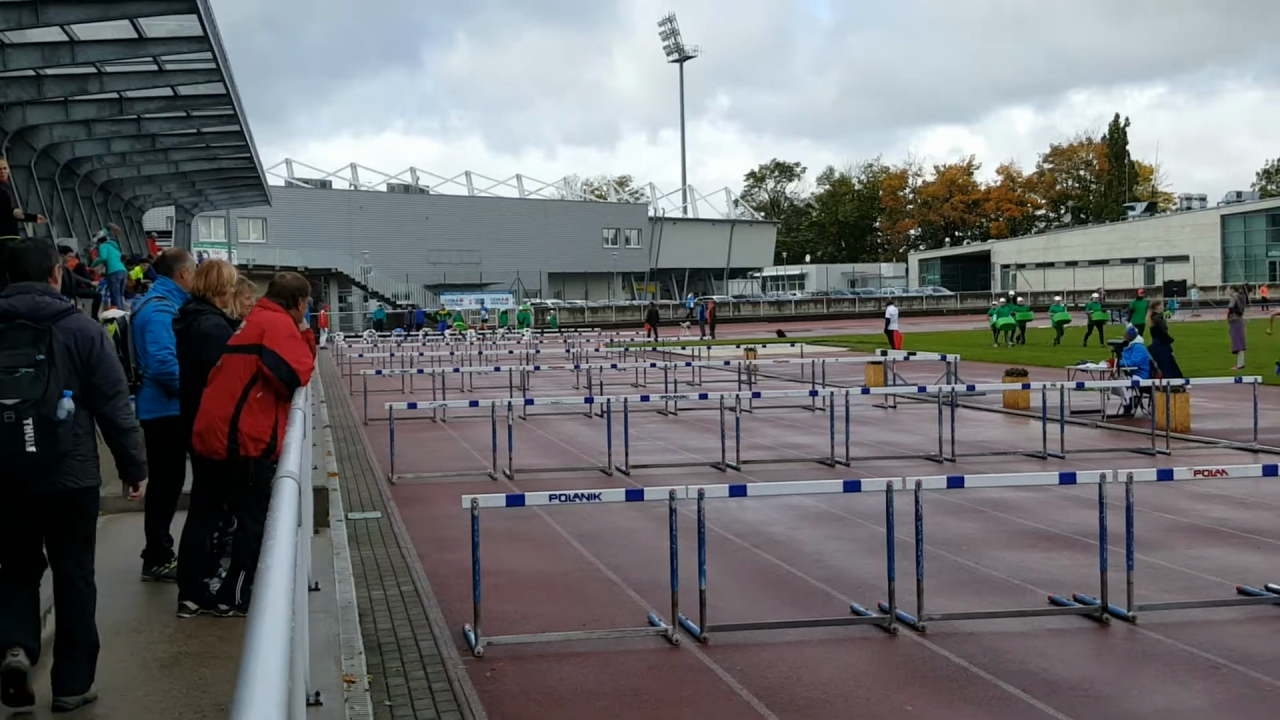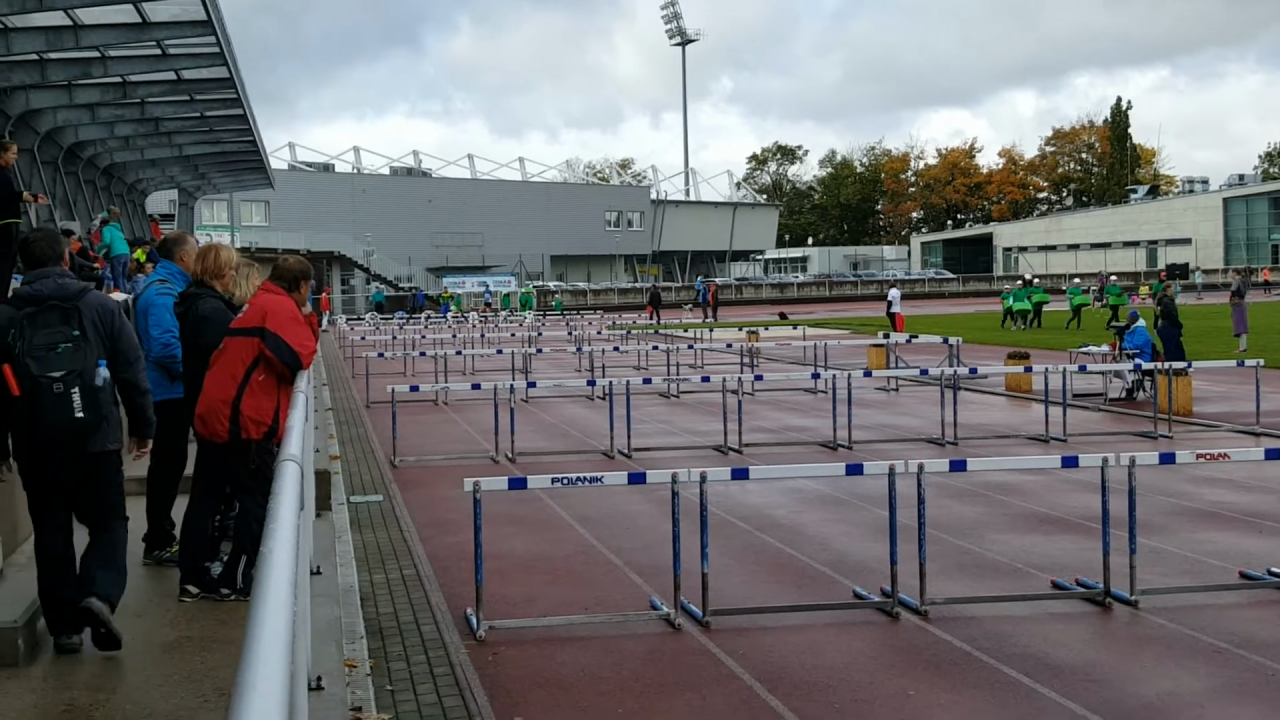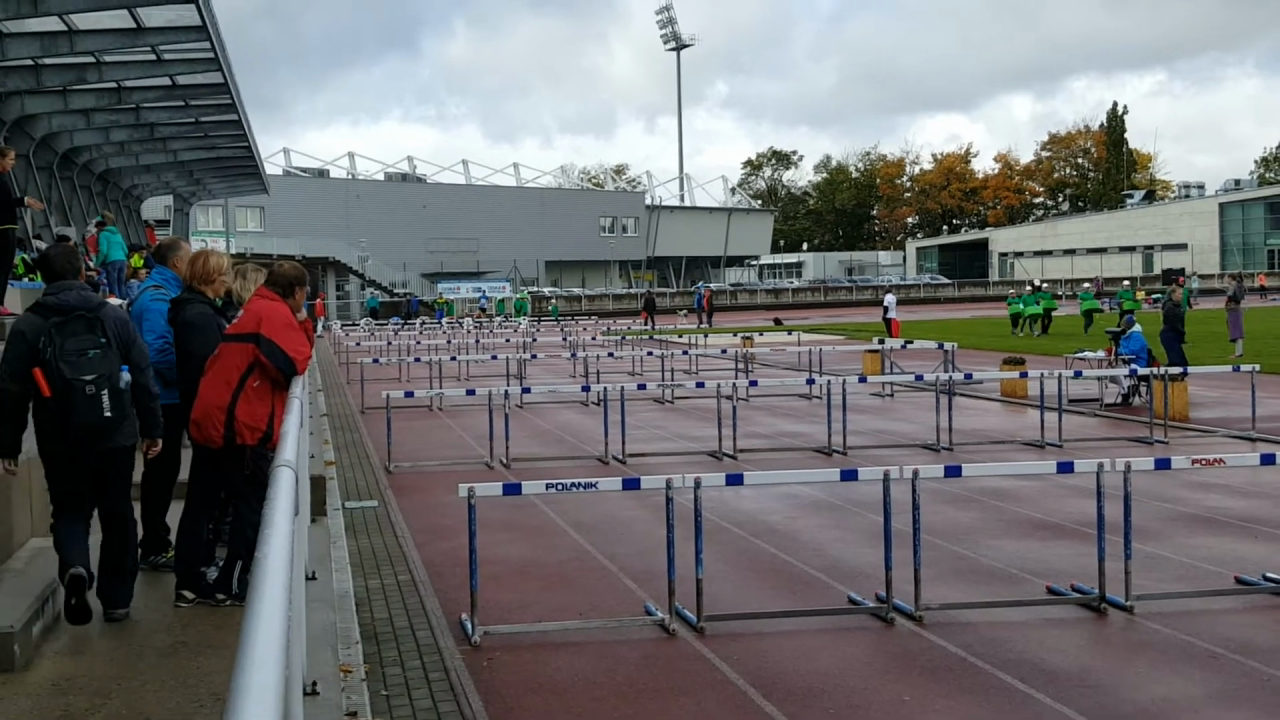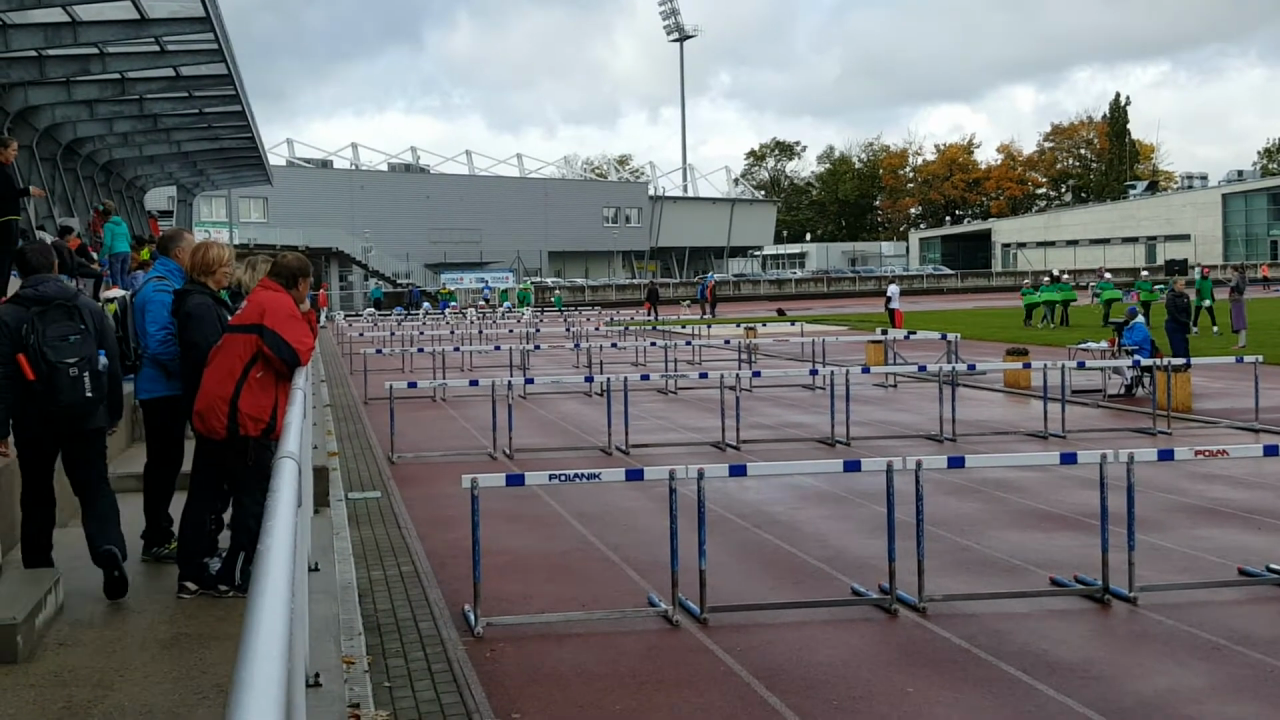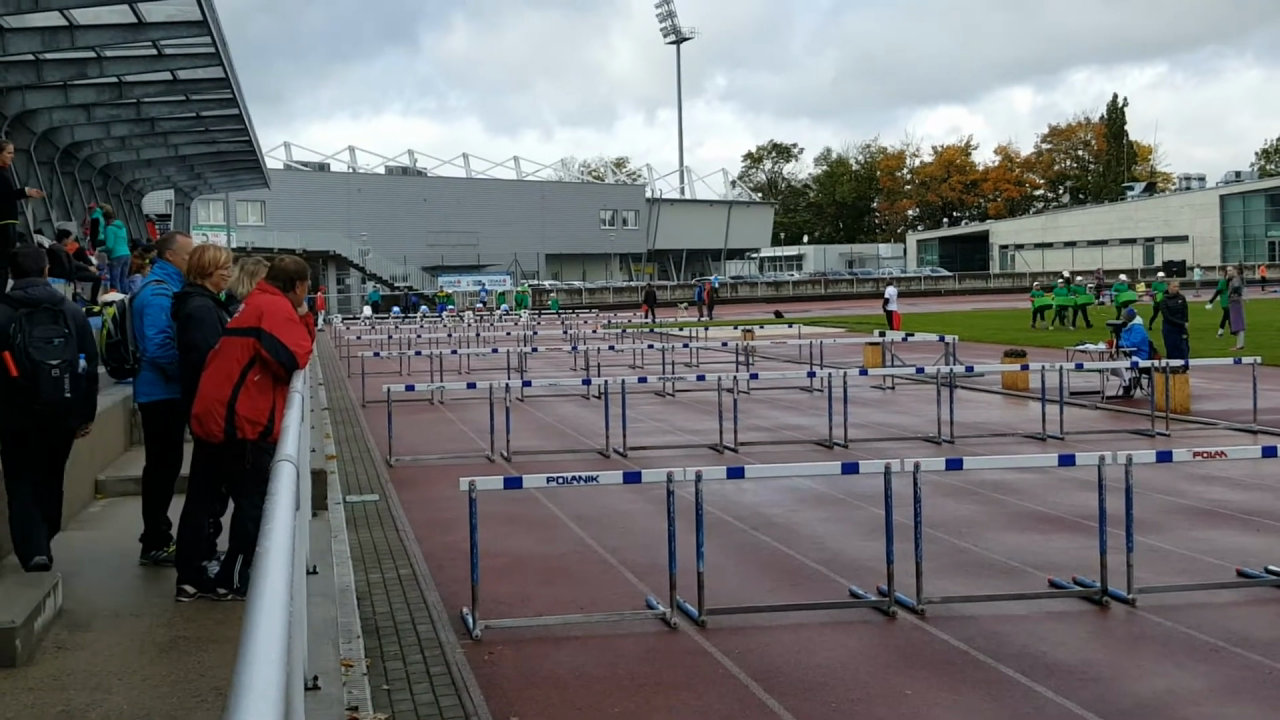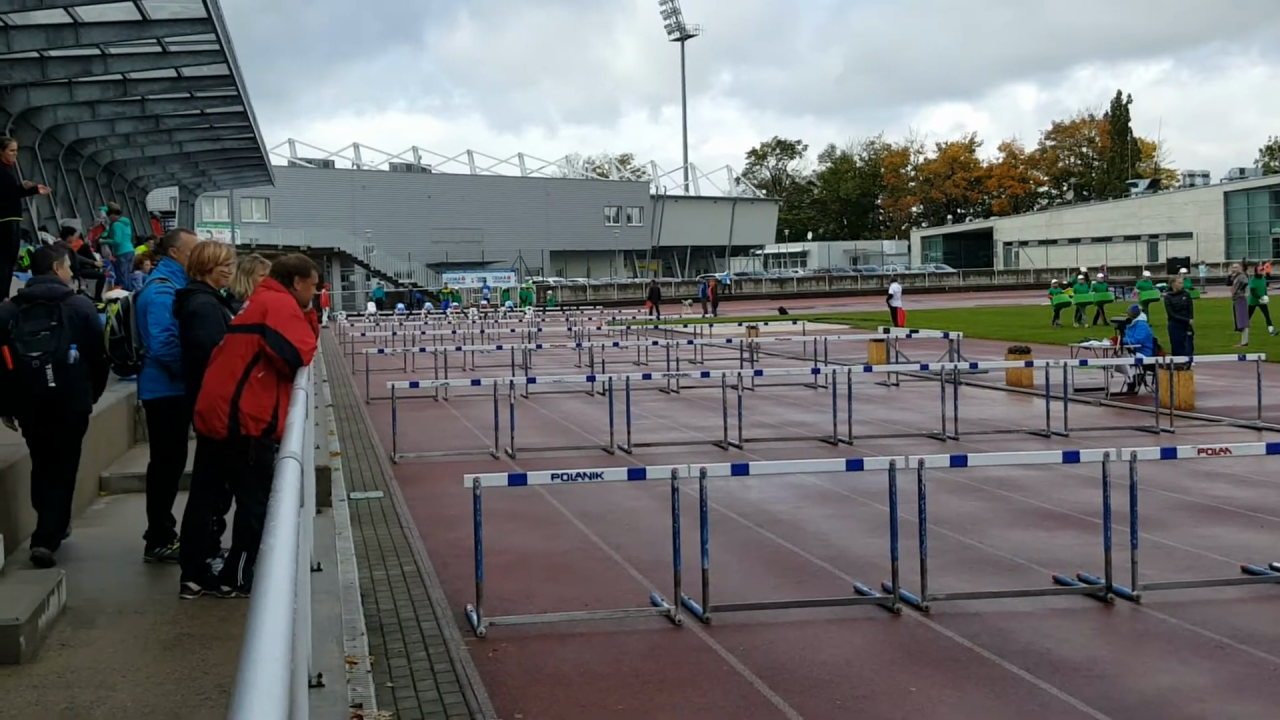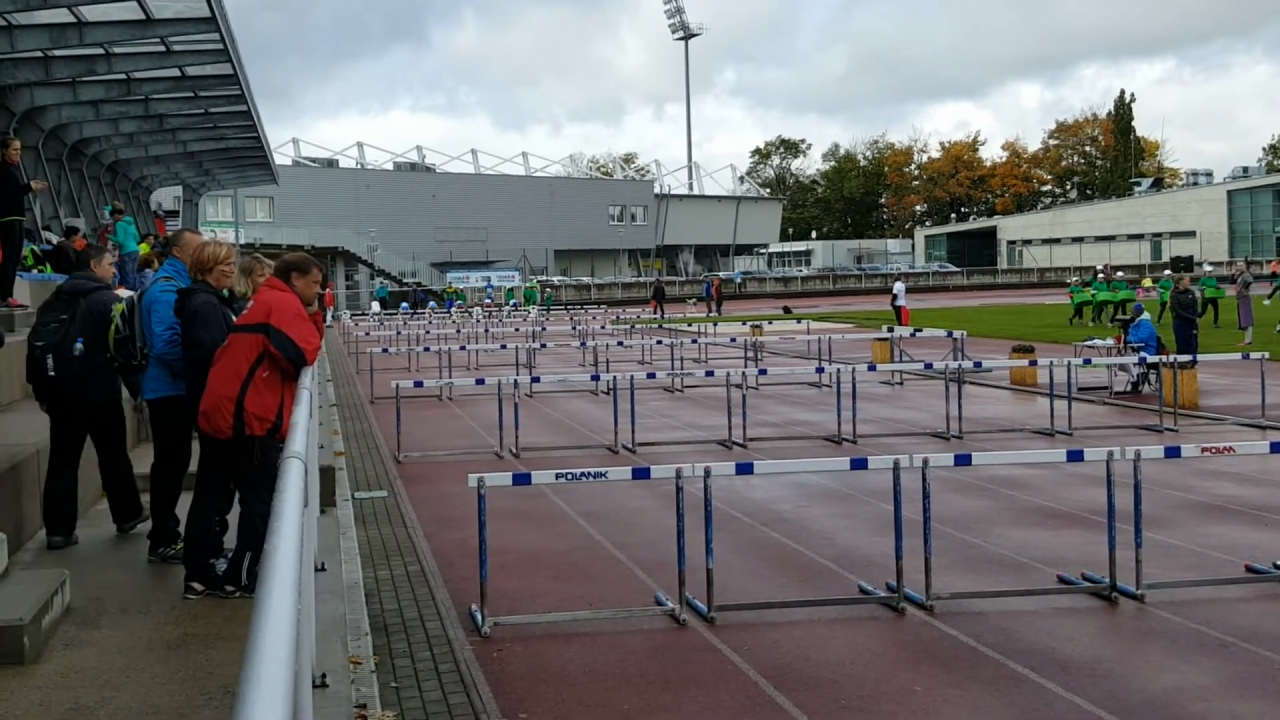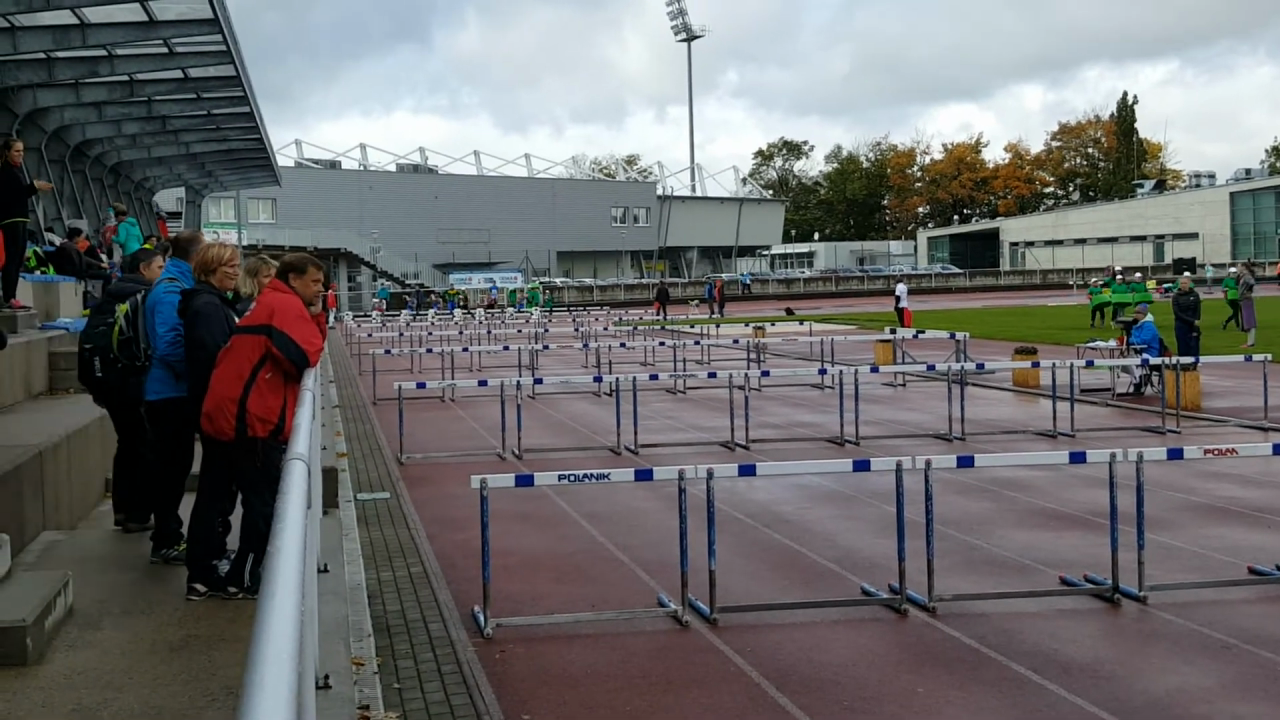
dt=0.5s
person 1, frame 1
right shoulder: (81, 329)
right elbow: (114, 407)
right wrist: (132, 467)
right hip: (69, 477)
right knee: (74, 578)
right ankle: (73, 684)
person 1, frame 2
right shoulder: (101, 307)
right elbow: (132, 374)
right wrist: (142, 427)
left hip: (35, 446)
right hip: (97, 439)
left knee: (52, 533)
right knee: (107, 524)
left ankle: (65, 627)
right ankle: (98, 598)
person 1, frame 3
right shoulder: (115, 317)
right elbow: (143, 379)
right wrist: (152, 428)
left hip: (59, 442)
right hip: (115, 436)
left knee: (70, 513)
right knee: (117, 516)
left ankle: (75, 570)
right ankle: (117, 600)
person 1, frame 4
right shoulder: (89, 307)
right elbow: (112, 363)
right wrist: (113, 411)
left hip: (35, 423)
right hip: (87, 420)
left knee: (37, 492)
right knee: (96, 492)
left ankle: (38, 564)
right ankle: (109, 550)
person 1, frame 5
right shoulder: (72, 312)
right elbow: (90, 366)
right wrist: (86, 413)
right hip: (63, 415)
right knee: (50, 483)
left ankle: (34, 553)
right ankle: (41, 550)
person 1, frame 6
right shoulder: (79, 305)
right elbow: (99, 356)
right wrist: (93, 392)
left hip: (28, 402)
right hip: (70, 402)
left knee: (43, 464)
right knee: (63, 469)
left ankle: (51, 531)
right ankle: (44, 542)
person 1, frame 7
left shoulder: (52, 301)
right shoulder: (107, 300)
left elbow: (35, 348)
left wrist: (41, 391)
left hip: (59, 391)
right hip: (97, 391)
left knee: (62, 459)
right knee: (114, 455)
left ankle: (58, 529)
right ankle: (128, 515)
person 1, frame 8
left shoulder: (107, 298)
right shoulder: (149, 299)
left elbow: (88, 344)
left wrist: (95, 388)
left hip: (110, 386)
right hip: (140, 387)
left knee: (127, 446)
right knee: (145, 450)
left ankle: (123, 509)
right ankle: (137, 516)
person 2, frame 1
left shoulder: (194, 320)
right shoulder: (212, 326)
left hip: (198, 420)
left knee: (208, 500)
right knee: (208, 503)
left ankle: (203, 574)
right ankle: (191, 592)
person 2, frame 2
left shoulder: (200, 304)
right shoulder: (211, 310)
left knee: (213, 485)
right knee: (209, 488)
left ankle: (204, 560)
right ankle: (194, 576)
person 2, frame 3
left shoulder: (202, 310)
right shoulder: (198, 315)
right elbow: (209, 367)
left knee: (209, 491)
right knee: (204, 494)
left ankle: (201, 564)
right ankle: (190, 581)
person 2, frame 4
left shoulder: (208, 301)
right shoulder: (200, 306)
right elbow: (209, 358)
left knee: (213, 481)
right knee: (207, 484)
left ankle: (204, 555)
right ankle: (192, 572)
person 2, frame 5
left shoulder: (208, 304)
right shoulder: (200, 308)
right elbow: (208, 361)
left knee: (212, 485)
right knee: (205, 488)
left ankle: (202, 557)
right ankle: (191, 574)
person 2, frame 6
left shoulder: (211, 301)
right shoulder: (203, 306)
right elbow: (212, 358)
left knee: (216, 481)
right knee: (209, 484)
left ankle: (207, 554)
right ankle: (195, 573)
person 2, frame 7
left shoulder: (214, 301)
right shoulder: (204, 305)
right elbow: (212, 358)
left knee: (219, 481)
right knee: (213, 484)
left ankle: (211, 555)
right ankle: (199, 570)
person 2, frame 8
left shoulder: (218, 302)
right shoulder: (206, 306)
right elbow: (214, 360)
left knee: (222, 482)
right knee: (216, 484)
left ankle: (213, 555)
right ankle: (202, 571)
person 3, frame 1
left shoulder: (256, 320)
right shoulder: (278, 324)
left elbow: (266, 370)
right elbow: (296, 376)
left wrist: (303, 337)
right wrist: (304, 336)
left hip: (220, 432)
right hip: (243, 437)
left knee: (248, 515)
right knee: (255, 519)
right ankle: (234, 598)
person 3, frame 2
left shoulder: (260, 303)
right shoulder: (281, 307)
right elbow: (298, 359)
left wrist: (307, 320)
right wrist: (307, 318)
left hip: (220, 415)
right hip: (246, 420)
left knee: (238, 498)
right knee: (258, 502)
right ankle: (235, 582)
person 3, frame 3
left shoulder: (255, 309)
right shoulder: (276, 314)
right elbow: (294, 365)
left wrist: (301, 327)
right wrist: (303, 325)
left hip: (216, 419)
right hip: (241, 425)
right knee: (253, 507)
right ankle: (230, 587)
person 3, frame 4
left shoulder: (259, 300)
right shoulder: (279, 305)
right elbow: (296, 357)
left wrist: (305, 317)
right wrist: (306, 317)
left hip: (219, 412)
right hip: (243, 417)
left knee: (239, 496)
right knee: (254, 499)
left ankle: (198, 572)
right ankle: (233, 579)
person 3, frame 5
left shoulder: (257, 303)
right shoulder: (276, 308)
left elbow: (289, 353)
right elbow: (294, 360)
left wrist: (303, 320)
right wrist: (303, 320)
left hip: (220, 415)
right hip: (242, 420)
left knee: (239, 500)
right knee: (253, 503)
left ankle: (196, 576)
right ankle: (232, 582)
person 3, frame 6
left shoulder: (262, 301)
right shoulder: (280, 305)
left elbow: (283, 351)
right elbow: (297, 357)
left wrist: (308, 317)
right wrist: (307, 320)
left hip: (221, 412)
right hip: (245, 417)
right knee: (256, 501)
right ankle: (235, 579)
person 3, frame 7
left shoulder: (266, 300)
right shoulder: (285, 304)
right elbow: (302, 356)
left wrist: (313, 316)
right wrist: (312, 318)
left hip: (224, 412)
right hip: (249, 417)
left knee: (215, 496)
right knee: (261, 500)
left ankle: (199, 575)
right ankle: (239, 579)
person 3, frame 8
left shoulder: (269, 303)
right shoulder: (287, 305)
left elbow: (299, 352)
right elbow: (304, 358)
left wrist: (315, 318)
right wrist: (315, 320)
left hip: (225, 415)
right hip: (251, 420)
left knee: (216, 498)
right knee: (263, 503)
left ankle: (202, 576)
right ankle: (242, 580)
person 4, frame 1
left shoulder: (163, 303)
right shoulder: (161, 309)
right elbow: (163, 363)
left hip: (165, 407)
right hip: (165, 408)
left knee: (167, 482)
right knee: (166, 483)
left ankle: (160, 552)
right ankle: (156, 560)
person 4, frame 2
left shoulder: (168, 286)
right shoulder: (163, 292)
right elbow: (165, 347)
left hip: (169, 390)
right hip: (168, 392)
left knee: (170, 465)
right knee: (167, 465)
left ankle: (161, 535)
right ankle: (158, 544)
person 4, frame 3
left shoulder: (163, 292)
right shoulder: (158, 298)
right elbow: (159, 353)
left hip: (165, 395)
right hip: (162, 396)
left knee: (164, 470)
right knee: (161, 471)
left ankle: (157, 541)
right ankle: (153, 549)
person 4, frame 4
left shoulder: (167, 283)
right shoulder: (161, 289)
right elbow: (161, 344)
left wrist: (187, 372)
left hip: (166, 387)
right hip: (163, 388)
left knee: (166, 461)
right knee: (163, 462)
left ankle: (160, 532)
right ankle: (156, 541)
person 4, frame 5
left shoulder: (167, 287)
right shoulder: (159, 293)
right elbow: (159, 348)
left wrist: (187, 375)
left hip: (165, 390)
right hip: (162, 391)
left knee: (165, 464)
right knee: (162, 466)
left ankle: (158, 536)
right ankle: (154, 544)
person 4, frame 6
left shoulder: (172, 284)
right shoulder: (163, 290)
right elbow: (164, 345)
left hip: (170, 388)
right hip: (167, 389)
left knee: (170, 462)
right knee: (167, 463)
left ankle: (163, 533)
right ankle: (159, 541)
person 4, frame 7
left shoulder: (178, 284)
right shoulder: (168, 290)
right elbow: (167, 345)
left hip: (174, 388)
right hip: (170, 389)
left knee: (173, 462)
right knee: (171, 463)
left ankle: (166, 533)
right ankle: (162, 541)
person 4, frame 8
left shoulder: (176, 285)
right shoulder: (172, 291)
right elbow: (170, 347)
left hip: (172, 389)
right hip: (172, 390)
left knee: (173, 463)
right knee: (172, 465)
left ankle: (169, 534)
right ankle: (165, 543)
